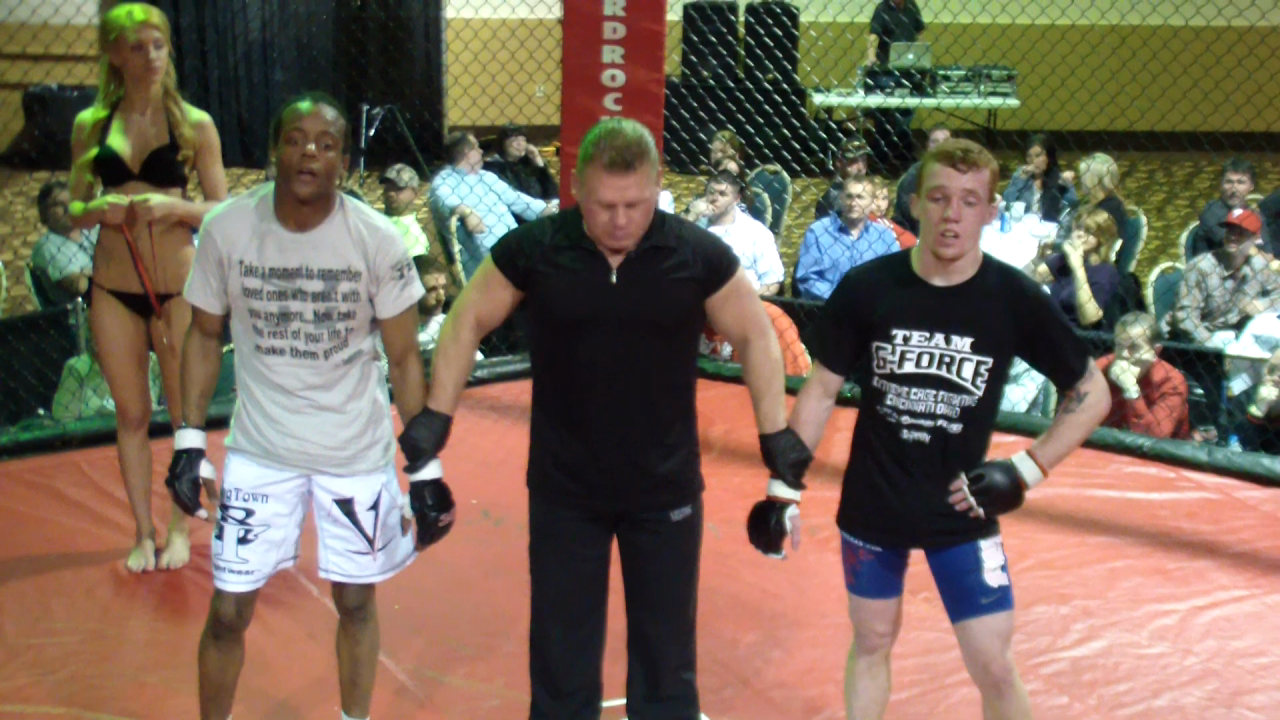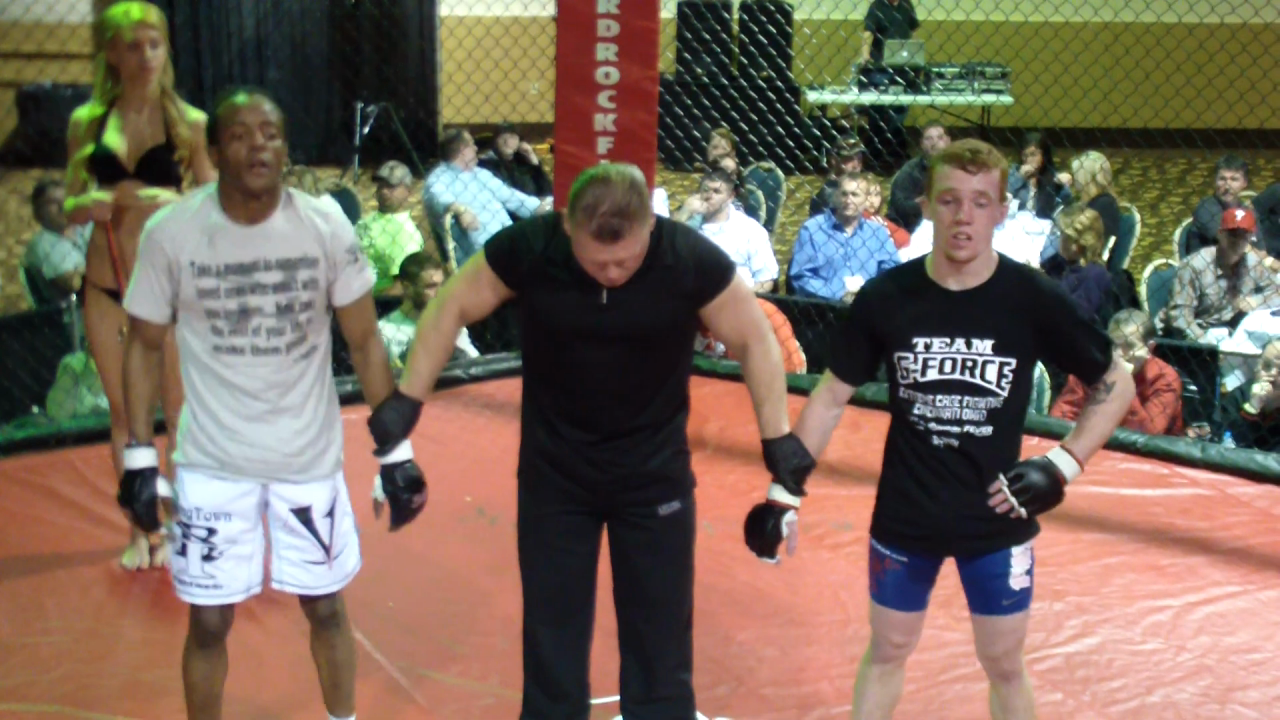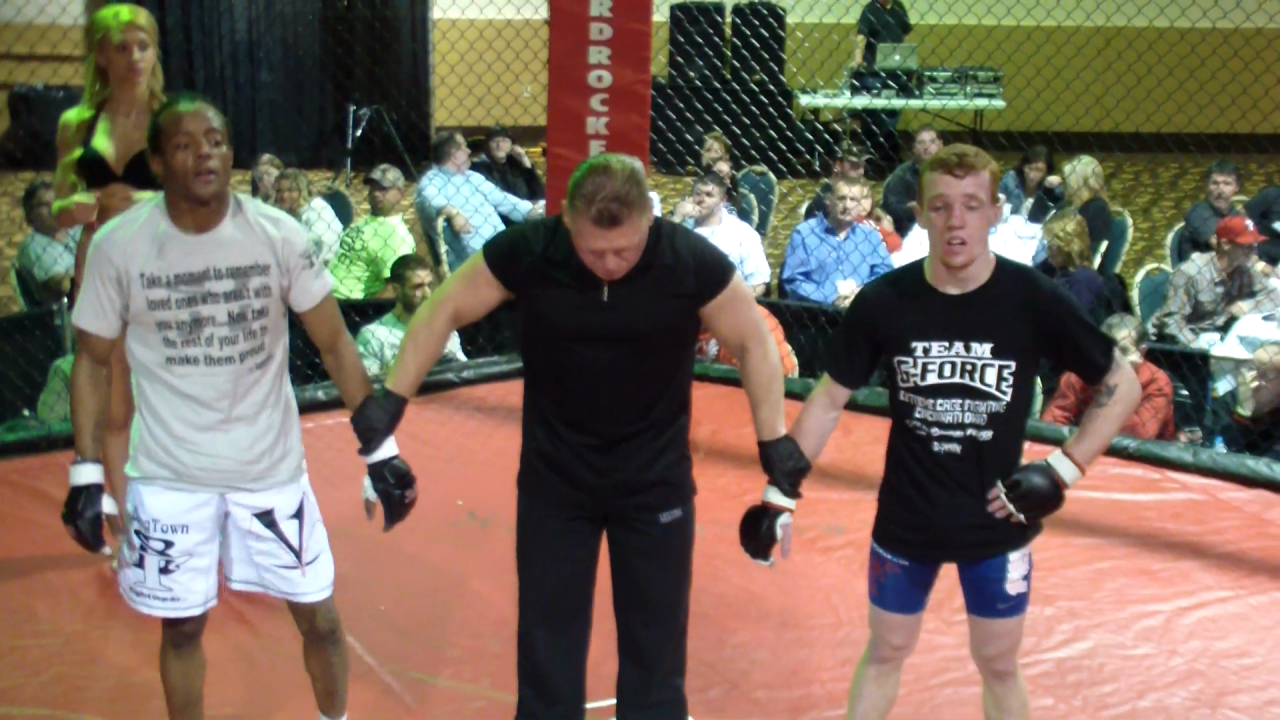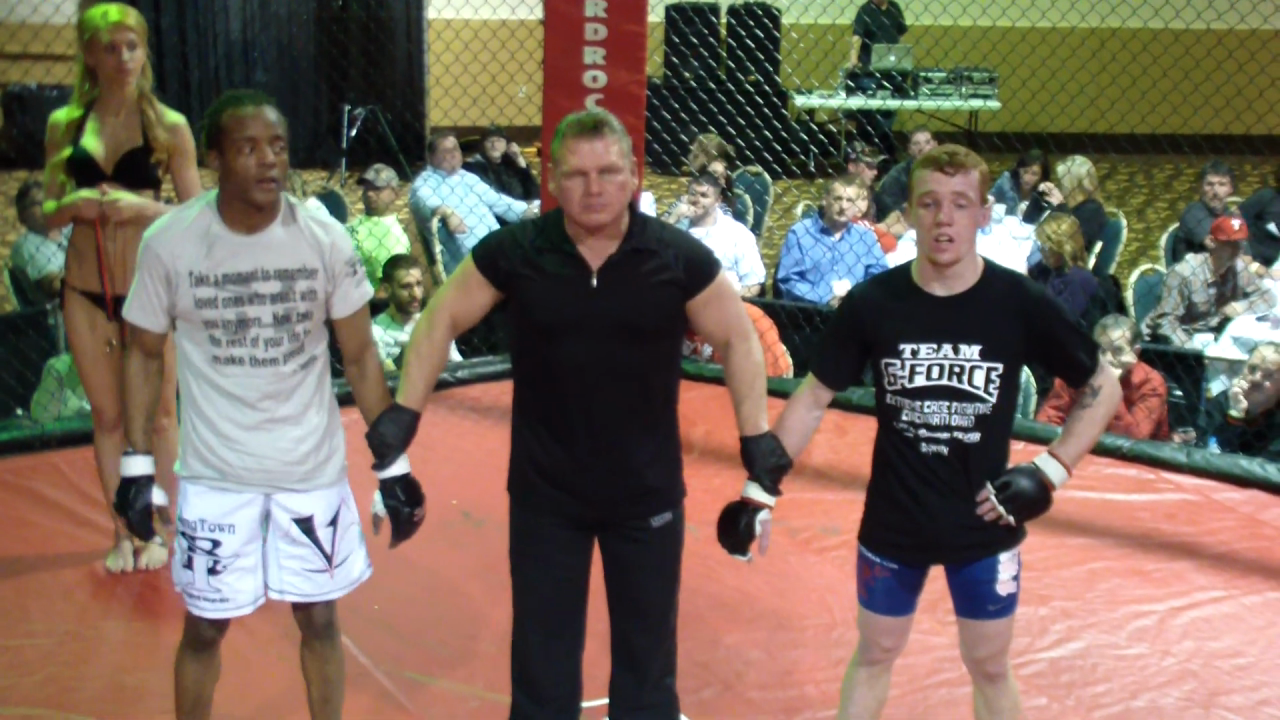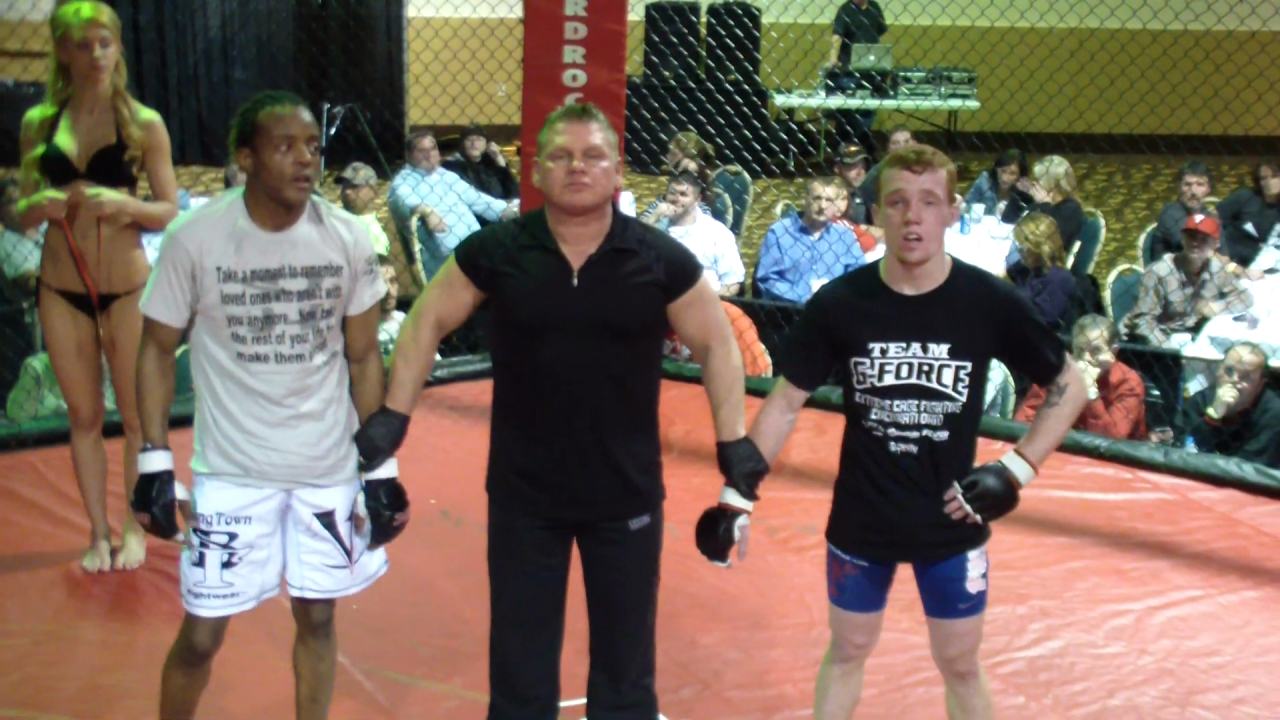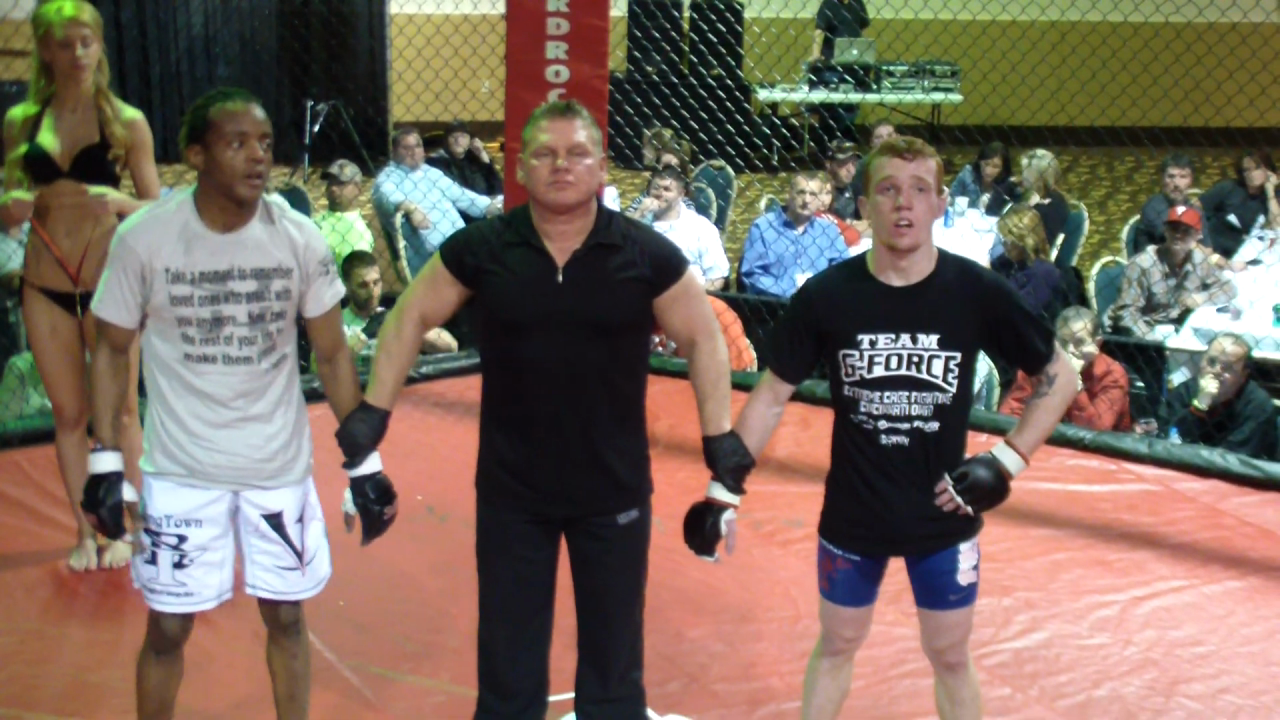
dt=0.5s
person 1, frame 1
left shoulder: (377, 240)
right shoulder: (225, 228)
left elbow: (405, 358)
right elbow: (204, 335)
left wrist: (425, 466)
right wrist: (189, 442)
left hip: (356, 452)
right hip: (260, 450)
left knee: (355, 600)
right knee: (229, 611)
person 1, frame 2
left shoulder: (328, 229)
right shoulder: (169, 234)
left elbow: (364, 342)
right elbow: (144, 347)
left wrist: (395, 450)
right wrist: (139, 458)
left hip: (309, 457)
right hip: (211, 463)
left knee: (325, 606)
right knee: (209, 622)
person 1, frame 3
left shoulder: (278, 234)
right shoulder: (117, 245)
left elbow: (335, 344)
right elbow: (94, 361)
left wrist: (380, 447)
right wrist: (86, 473)
left hip: (271, 465)
right hip: (168, 473)
left knee: (318, 616)
right knee: (180, 625)
person 1, frame 4
left shoulder: (327, 239)
right shoulder: (168, 242)
left elbow: (359, 357)
right elbow: (144, 355)
left wrist: (391, 464)
right wrist: (137, 466)
left hip: (313, 467)
right hip: (214, 472)
left knee: (318, 619)
right knee: (205, 625)
person 1, frame 5
left shoulder: (348, 238)
right shoulder: (193, 238)
left elbow: (365, 357)
right elbow: (158, 350)
left wrist: (381, 467)
right wrist: (154, 463)
left hip: (328, 467)
right hip: (231, 468)
left knee: (317, 618)
right knee: (201, 635)
person 1, frame 6
left shoulder: (299, 239)
right shoulder: (142, 238)
left elbow: (332, 356)
right elbow: (110, 352)
left wrist: (365, 462)
right wrist: (105, 462)
left hip: (278, 466)
right hip: (181, 471)
left knee: (285, 616)
right knee: (168, 628)
person 2, frame 1
left shoulder: (699, 254)
right shoulder: (532, 248)
left elbow: (755, 338)
right elbow: (467, 322)
left wrist: (775, 434)
right wrist: (437, 416)
left hip: (666, 484)
right hip: (564, 485)
left knee: (666, 643)
right knee: (562, 643)
person 2, frame 2
left shoulder: (692, 258)
right shoulder: (526, 248)
left elbow: (755, 341)
right elbow: (449, 311)
left wrist: (778, 439)
right wrist: (405, 402)
left hip: (656, 475)
right hip: (553, 476)
left knee: (660, 637)
right knee: (552, 637)
person 2, frame 3
left shoulder: (692, 261)
right shoulder: (525, 250)
left elbow: (754, 343)
right elbow: (442, 312)
left wrist: (775, 441)
right wrist: (391, 399)
left hip: (657, 482)
right hip: (553, 481)
left knee: (656, 642)
right knee: (548, 643)
person 2, frame 4
left shoulder: (680, 256)
right shoulder: (512, 251)
left elbow: (738, 340)
right elbow: (440, 322)
left wrist: (757, 438)
right wrist: (406, 413)
left hip: (649, 491)
right hip: (544, 491)
left knee: (648, 645)
right knee: (543, 649)
person 2, frame 5
left shoulder: (662, 259)
right shoulder: (493, 251)
left elbow: (716, 345)
right elbow: (426, 324)
left wrist: (733, 443)
right wrist: (392, 417)
left hip: (628, 492)
right hip: (522, 492)
left knee: (625, 648)
right knee: (520, 650)
person 2, frame 6
left shoulder: (648, 254)
right shoulder: (480, 248)
left elbow: (704, 340)
right elbow: (409, 321)
left wrist: (719, 438)
right wrist: (372, 413)
left hip: (615, 488)
right hip: (511, 488)
left knee: (613, 643)
right knee: (508, 646)
person 3, frame 1
left shoulder: (1016, 299)
right shoulder: (865, 287)
left elbow: (1091, 392)
right elbow: (821, 389)
left wrist: (1026, 469)
right wrist: (784, 487)
left hip: (962, 512)
right hip: (871, 507)
left knee: (993, 667)
right knee: (871, 644)
person 3, frame 2
left shoulder: (1034, 298)
right shoulder: (884, 297)
left elbow: (1116, 384)
right elbow: (831, 396)
left wrist: (1061, 465)
right wrist: (786, 491)
left hip: (997, 518)
right hip: (903, 514)
left knee: (1003, 663)
right knee: (888, 651)
person 3, frame 3
left shoulder: (1033, 299)
right shoulder: (882, 300)
left elbow: (1121, 384)
right elbow: (828, 400)
left wrist: (1062, 470)
right wrist: (780, 494)
left hip: (996, 522)
right hip: (904, 518)
left knee: (998, 664)
right knee: (885, 652)
person 3, frame 4
left shoulder: (1021, 302)
right shoulder: (870, 302)
left elbow: (1102, 388)
right elbow: (813, 399)
left wrist: (1049, 471)
right wrist: (760, 491)
left hip: (984, 525)
right hip: (891, 521)
left knee: (989, 666)
right knee: (874, 654)
person 3, frame 5
left shoulder: (989, 301)
right shoulder: (838, 302)
left elbow: (1069, 386)
right elbow: (786, 402)
left wrist: (1016, 470)
right wrist: (739, 495)
left hip: (951, 522)
right hip: (859, 519)
left knee: (960, 664)
right knee: (847, 651)
person 3, frame 6
left shoulder: (977, 291)
right shoulder: (825, 295)
left elbow: (1059, 375)
right elbow: (771, 395)
left wrist: (1006, 460)
right wrist: (725, 489)
left hip: (944, 516)
right hip: (851, 512)
left knee: (950, 656)
right knee: (837, 644)
person 4, frame 1
left shoulder: (194, 123)
right shoulder: (89, 124)
left elbow: (222, 211)
right elbow: (74, 209)
left wrist: (174, 206)
right wrist: (98, 209)
left hip: (178, 285)
right hip: (113, 288)
left knee: (185, 413)
right knee: (131, 415)
left ankle: (179, 528)
right ankle: (143, 532)
person 4, frame 2
left shoulder: (189, 121)
right shoulder: (85, 121)
right elbow: (69, 205)
left wrist: (171, 202)
right wrist: (86, 206)
right hip: (106, 284)
left knee: (178, 410)
right knee: (124, 413)
right ankle: (139, 532)
person 4, frame 3
right shoulder: (75, 124)
right elbow: (58, 210)
left wrist: (155, 204)
right wrist: (71, 209)
right knee: (112, 415)
right ankle: (123, 526)
person 4, frame 4
left shoulder: (169, 125)
right shoulder: (64, 123)
right elbow: (47, 212)
left wrist: (141, 206)
right wrist: (71, 204)
right hip: (85, 288)
left knee: (158, 414)
right knee: (106, 417)
left ankle: (157, 529)
right ankle: (121, 534)
person 4, frame 5
left shoulder: (143, 122)
right shoulder: (38, 122)
left elbow: (171, 212)
right elbow: (21, 213)
left wrist: (123, 203)
right wrist: (39, 205)
left hip: (126, 285)
right hip: (61, 287)
left knee: (135, 414)
right knee: (83, 416)
left ankle: (134, 529)
right ankle: (98, 533)
person 4, frame 6
left shoulder: (126, 120)
left elbow: (157, 207)
left wrist: (117, 202)
left knee: (120, 411)
right knee: (68, 414)
right ankle: (84, 531)
